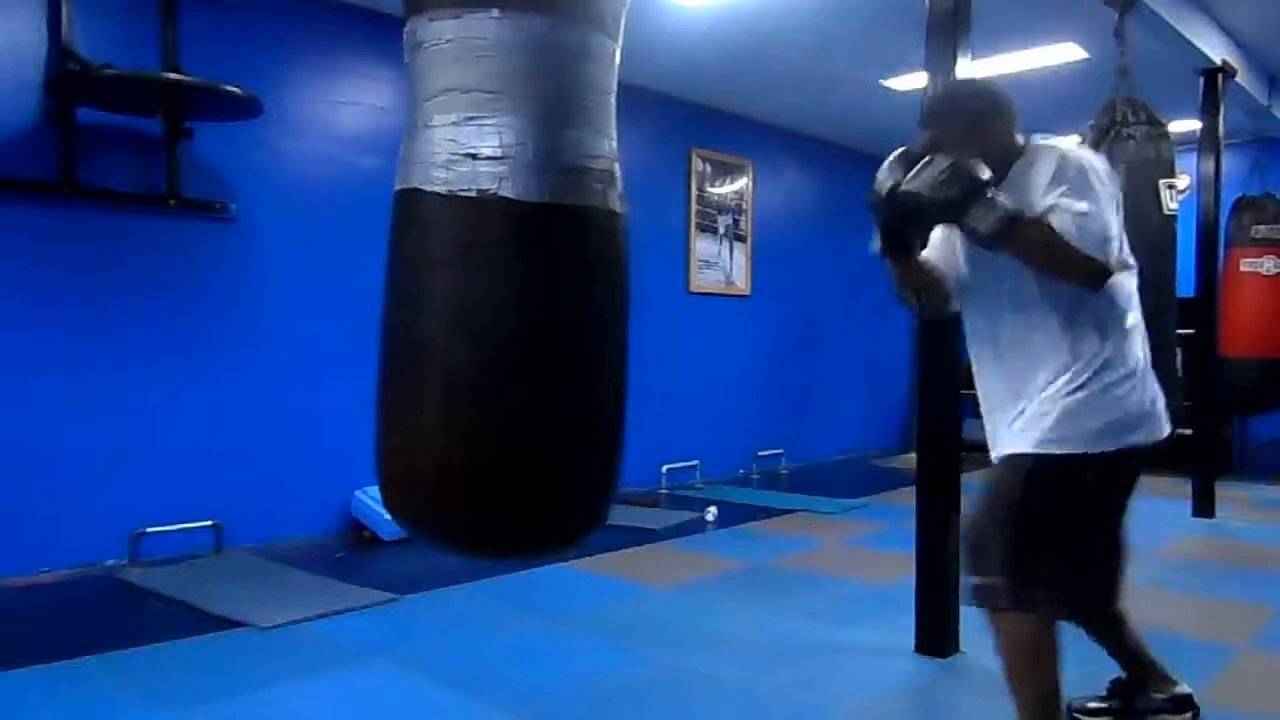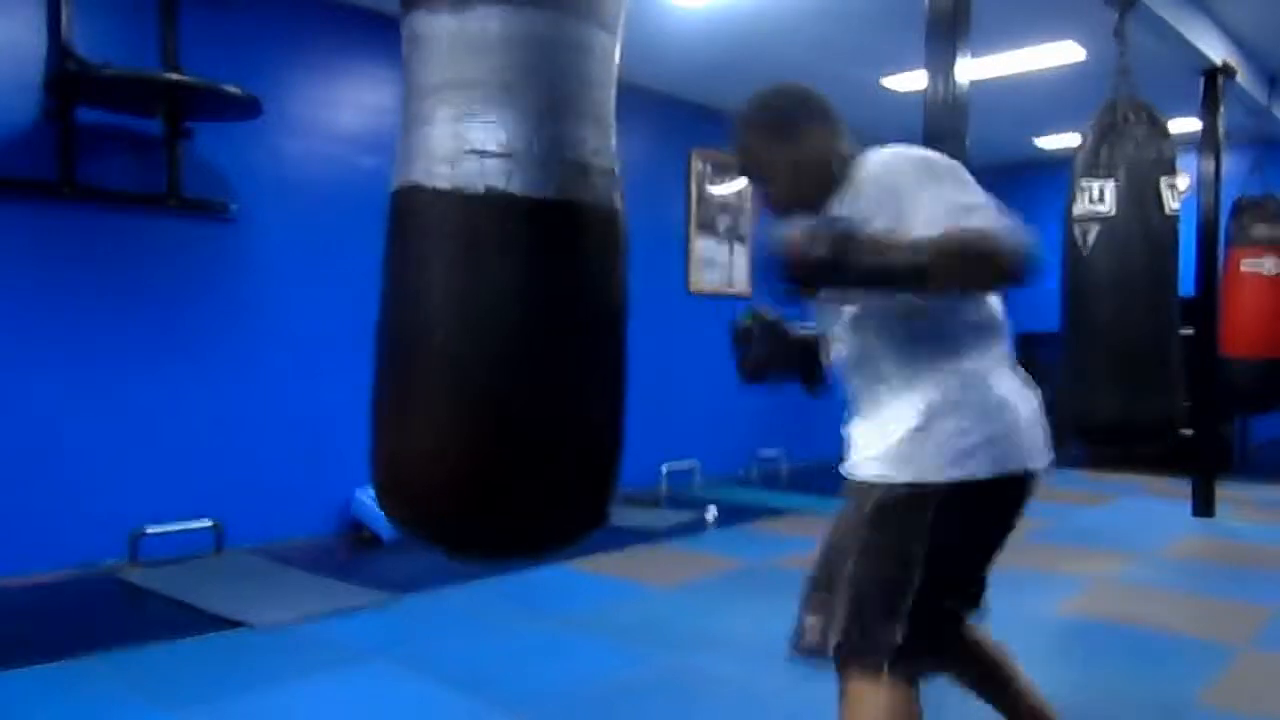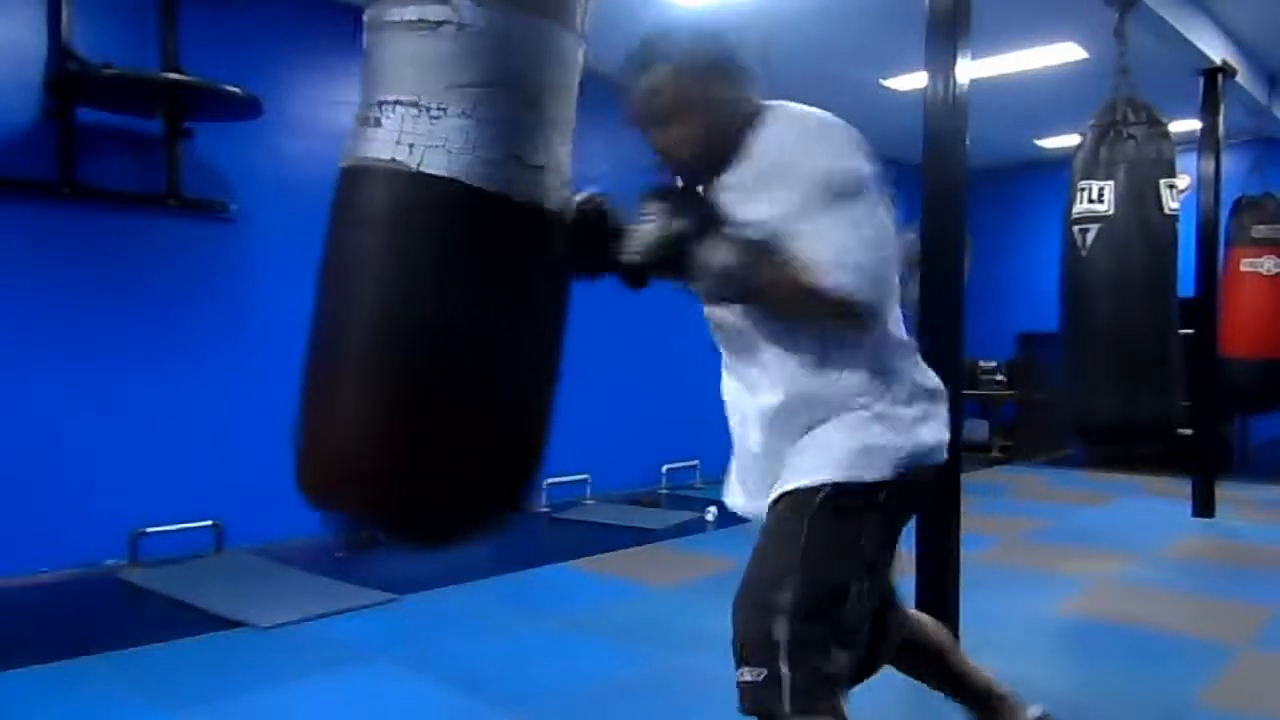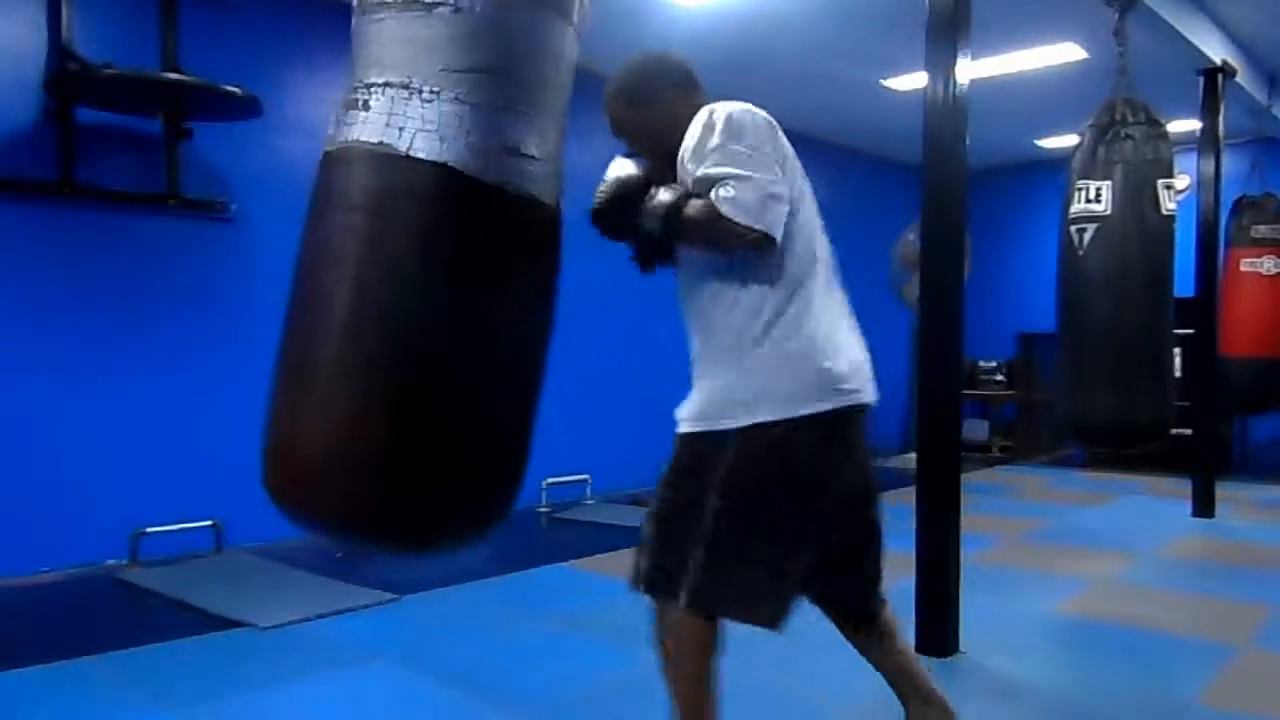
dt=0.4s
person 1, frame 1
left shoulder: (1066, 168)
right shoulder: (968, 206)
left elbow: (1090, 266)
right elbow: (930, 293)
left wrist: (979, 212)
right wrist: (898, 237)
left hip: (1087, 414)
right hip: (1047, 423)
left knee: (1008, 579)
right knee: (1070, 575)
person 1, frame 2
left shoulder: (902, 174)
right shoulder: (819, 227)
left elbow: (1004, 258)
left wrist: (859, 258)
left hip: (947, 449)
right hip: (916, 449)
left knee: (870, 651)
right knee: (923, 621)
person 1, frame 3
left shoulder: (811, 148)
right shoulder: (704, 174)
left elbow: (844, 306)
left wrist: (707, 248)
right wrist: (657, 252)
left hip: (854, 438)
right hip: (811, 440)
left knee: (782, 653)
right knee: (865, 620)
person 1, frame 4
left shoulder: (732, 126)
right shoulder: (699, 156)
left elbow: (752, 231)
right elbow: (690, 249)
left wrist: (653, 205)
right wrist: (637, 216)
left hip: (767, 396)
right hip: (825, 389)
left knee: (681, 575)
right knee: (840, 578)
